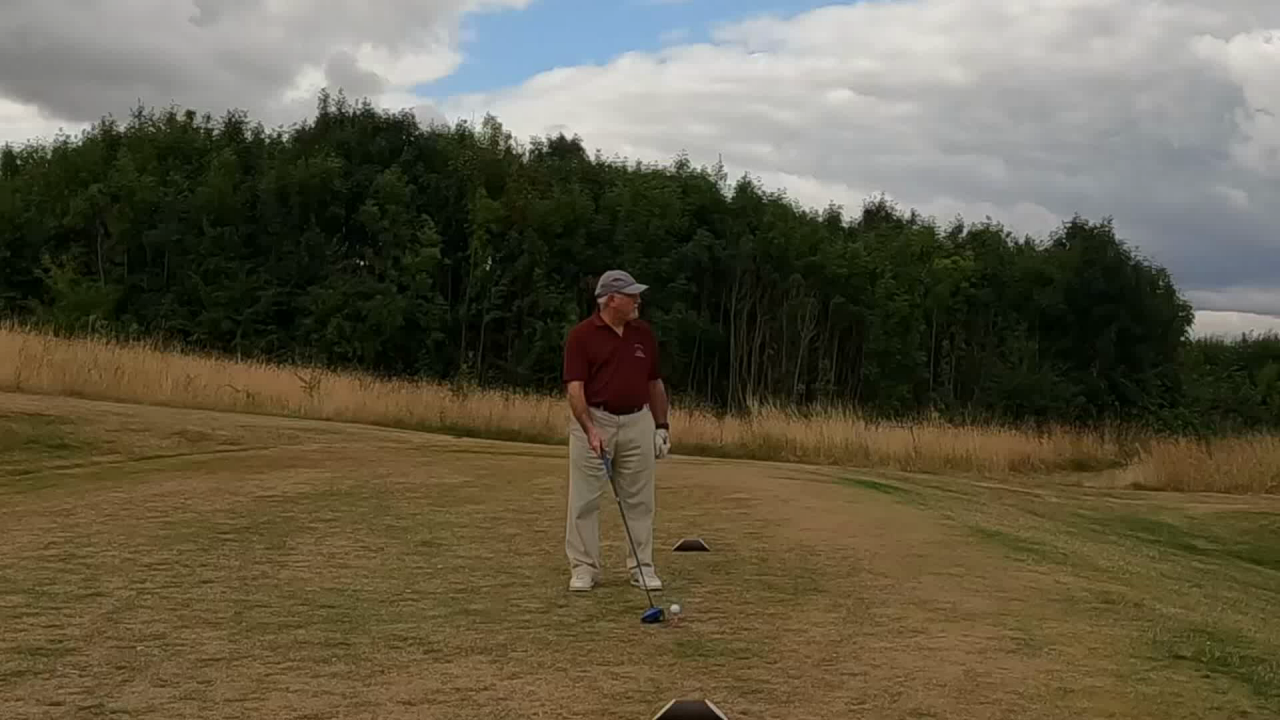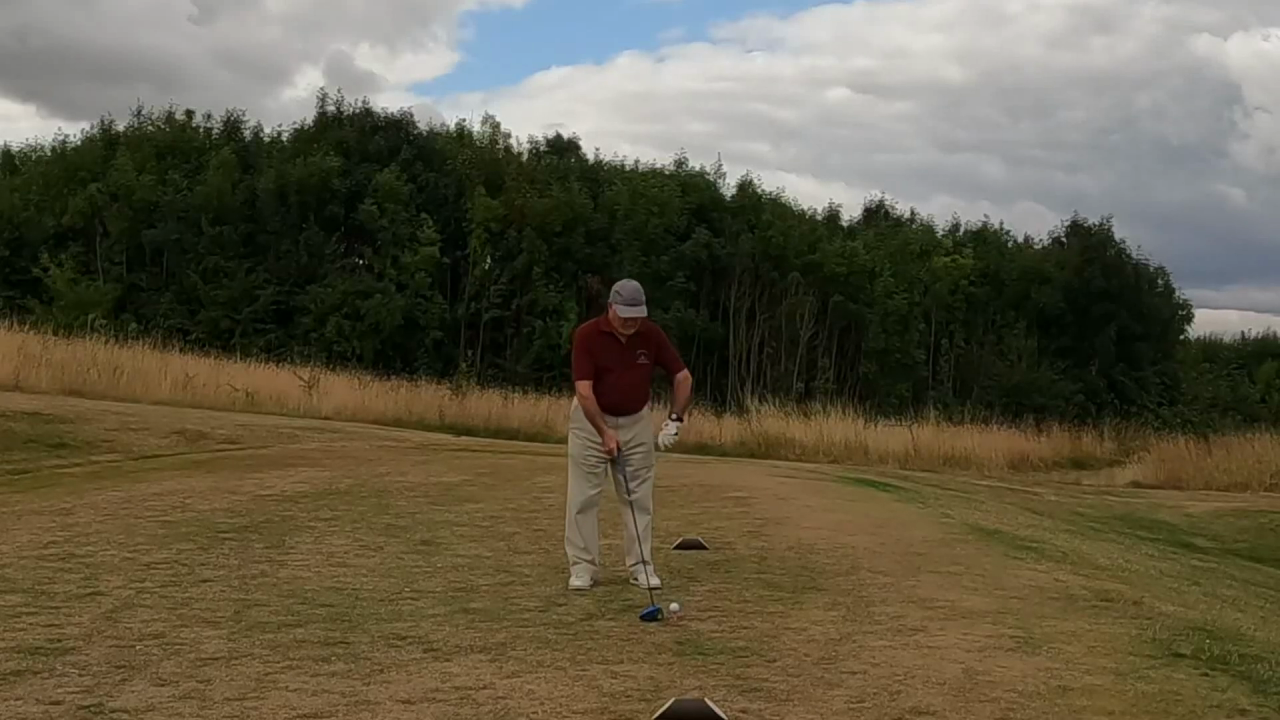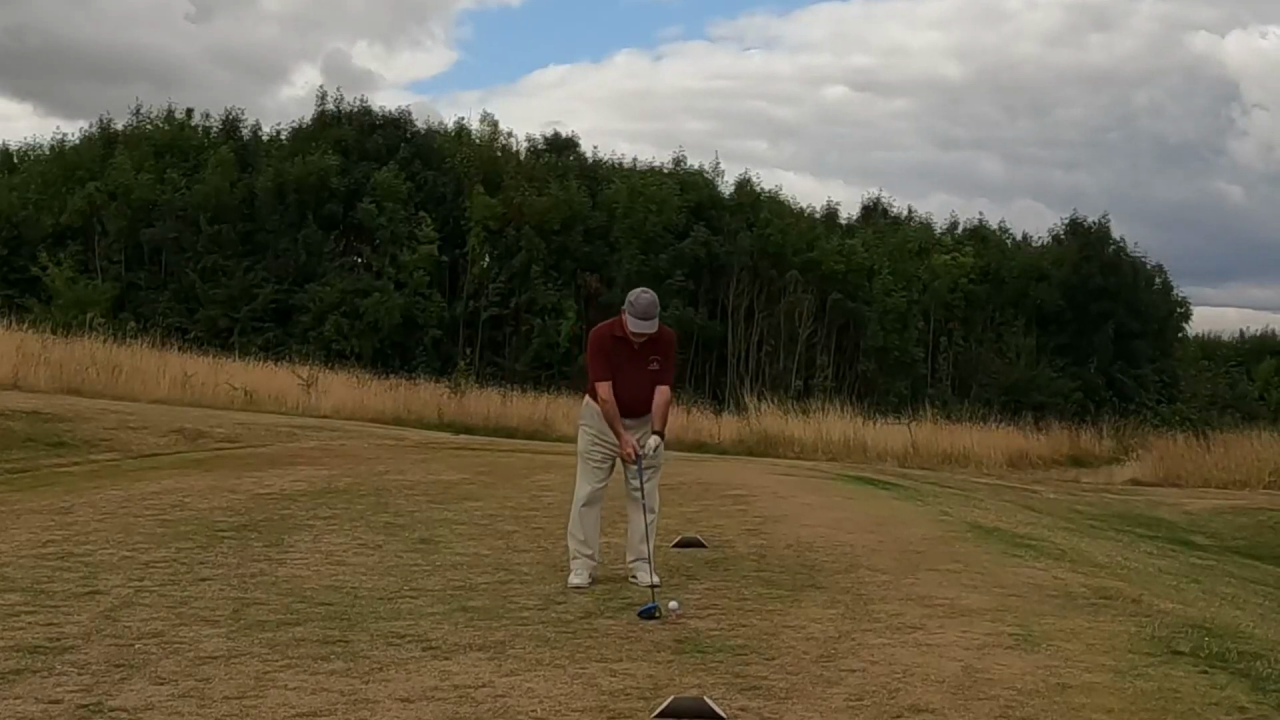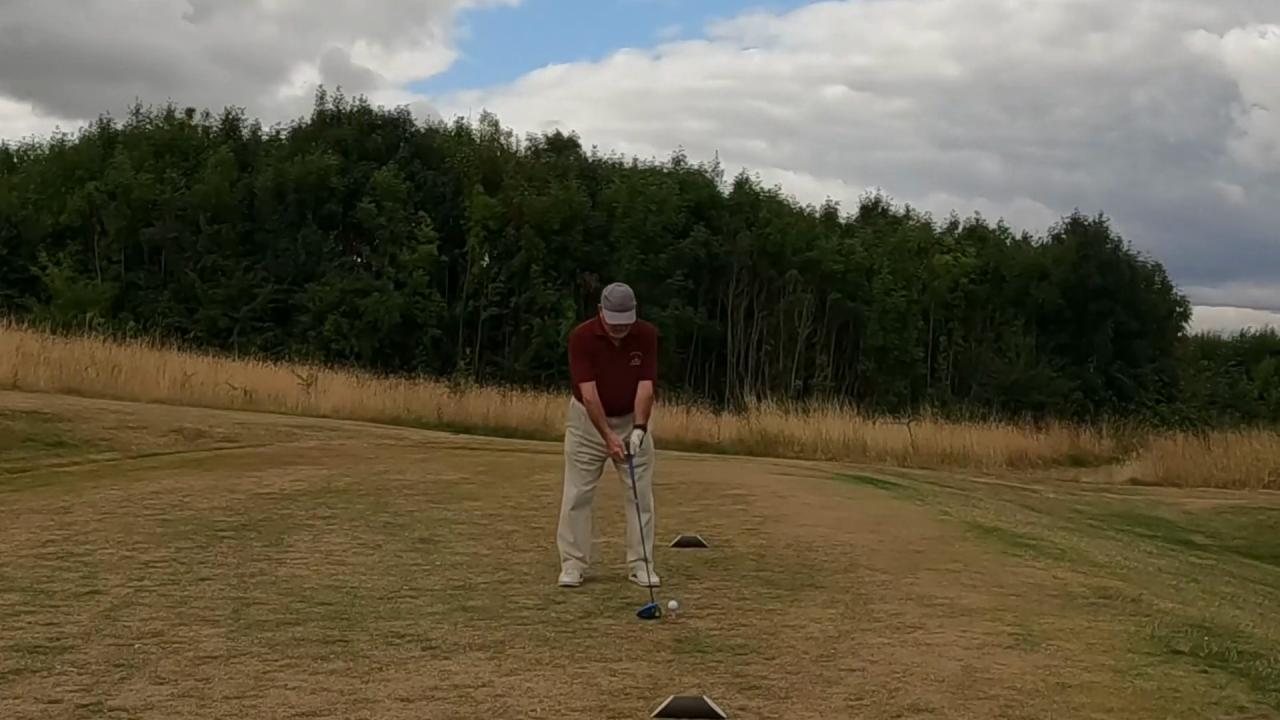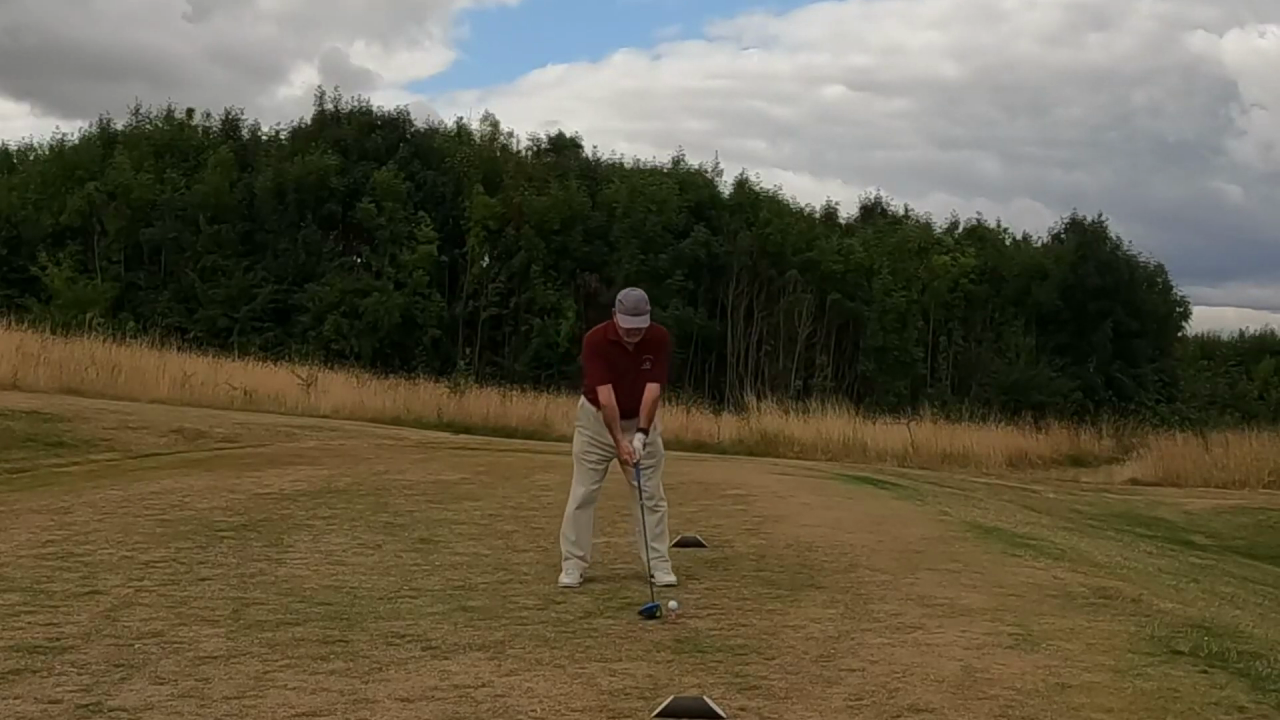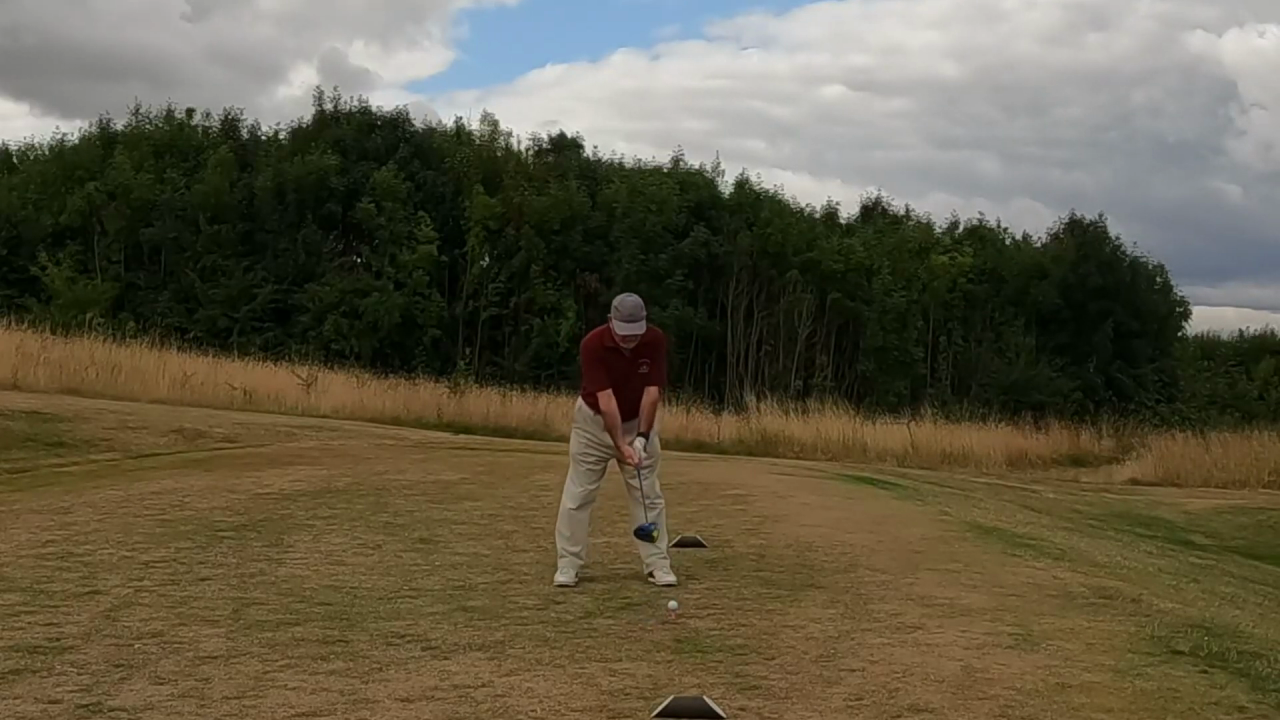
dt=0.5s
person 1, frame 1
left shoulder: (644, 333)
right shoulder: (581, 335)
left elbow: (655, 384)
right elbow: (575, 389)
left wrist: (661, 427)
right wrist: (590, 430)
left hip: (638, 423)
right hip: (595, 422)
left knee: (639, 500)
right knee: (585, 500)
left ankle: (642, 567)
right ankle: (584, 568)
person 1, frame 2
left shoulder: (652, 334)
right shoulder: (587, 334)
left elbow: (683, 377)
right elbow: (583, 390)
left wrist: (674, 420)
right wrist: (604, 433)
left hip: (636, 422)
right hip: (593, 422)
left knee: (639, 497)
right knee: (584, 497)
left ankle: (641, 565)
right ankle: (583, 566)
person 1, frame 3
left shoulder: (666, 339)
right shoulder: (601, 336)
left elbow: (663, 390)
right elbow: (604, 393)
left wrist: (657, 434)
right wrist: (622, 437)
left hip: (644, 422)
right hip: (600, 419)
left knee: (644, 496)
right knee: (588, 492)
left ankle: (640, 564)
right ankle: (582, 565)
person 1, frame 4
left shoulder: (646, 335)
right shoulder: (581, 336)
left elbow: (645, 386)
right elbow: (589, 392)
left wrist: (639, 429)
right wrist: (608, 436)
left hip: (631, 420)
right hip: (587, 419)
left knee: (640, 495)
right knee: (577, 494)
left ankle: (640, 563)
right ankle: (573, 564)
person 1, frame 5
left shoulder: (659, 338)
right shoulder: (595, 340)
left elbow: (653, 389)
right elbow: (606, 396)
left wrist: (642, 434)
right wrist: (619, 441)
left hip: (641, 420)
right hip: (596, 419)
left knee: (651, 495)
right knee: (582, 493)
left ankle: (658, 563)
right ankle: (573, 565)
person 1, frame 6
left shoulder: (656, 341)
right shoulder: (592, 344)
left elbow: (652, 392)
right elbow: (606, 400)
left wrist: (642, 437)
right wrist: (620, 446)
left hip: (637, 422)
right hip: (594, 420)
left knee: (649, 494)
right knee: (578, 494)
left ankle: (657, 563)
right ankle: (568, 564)
